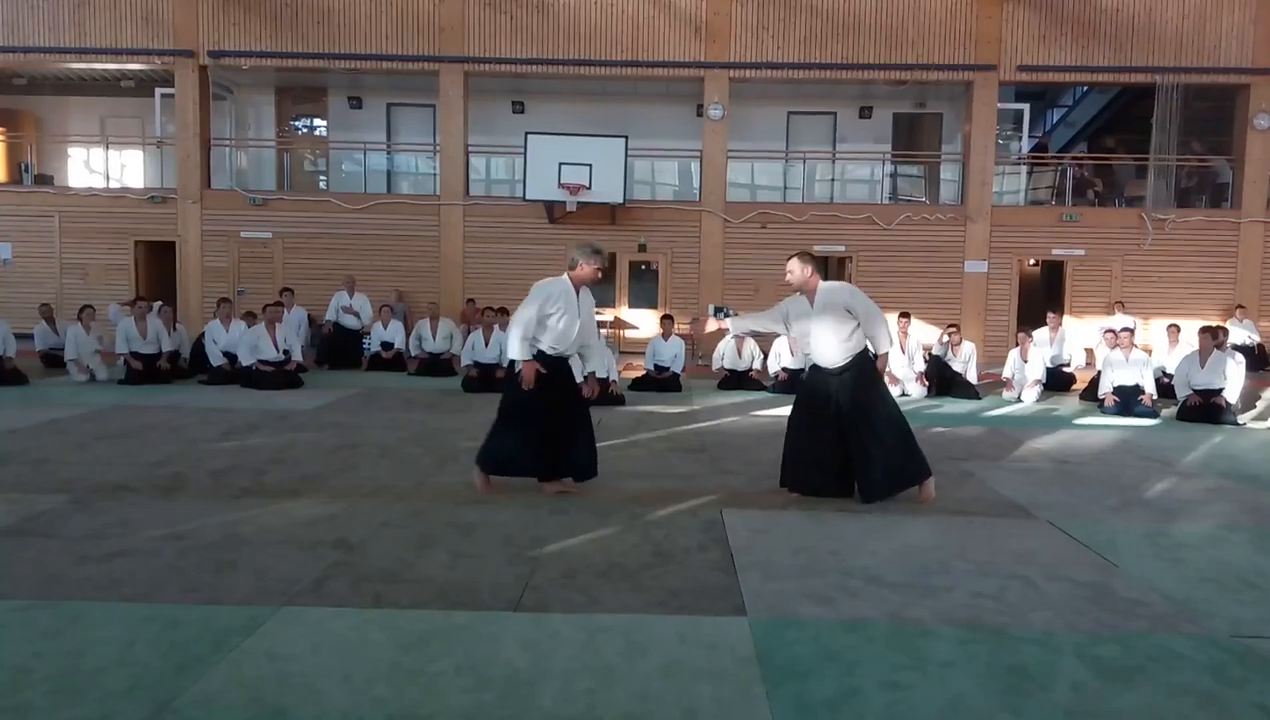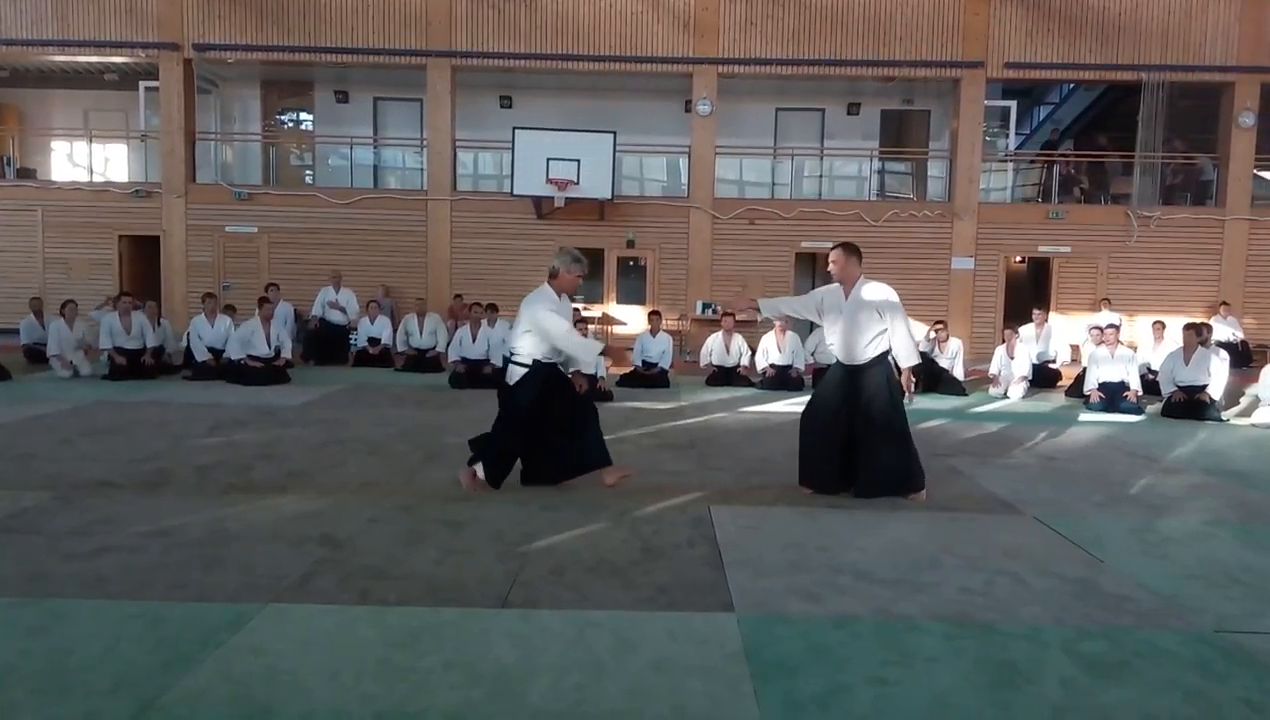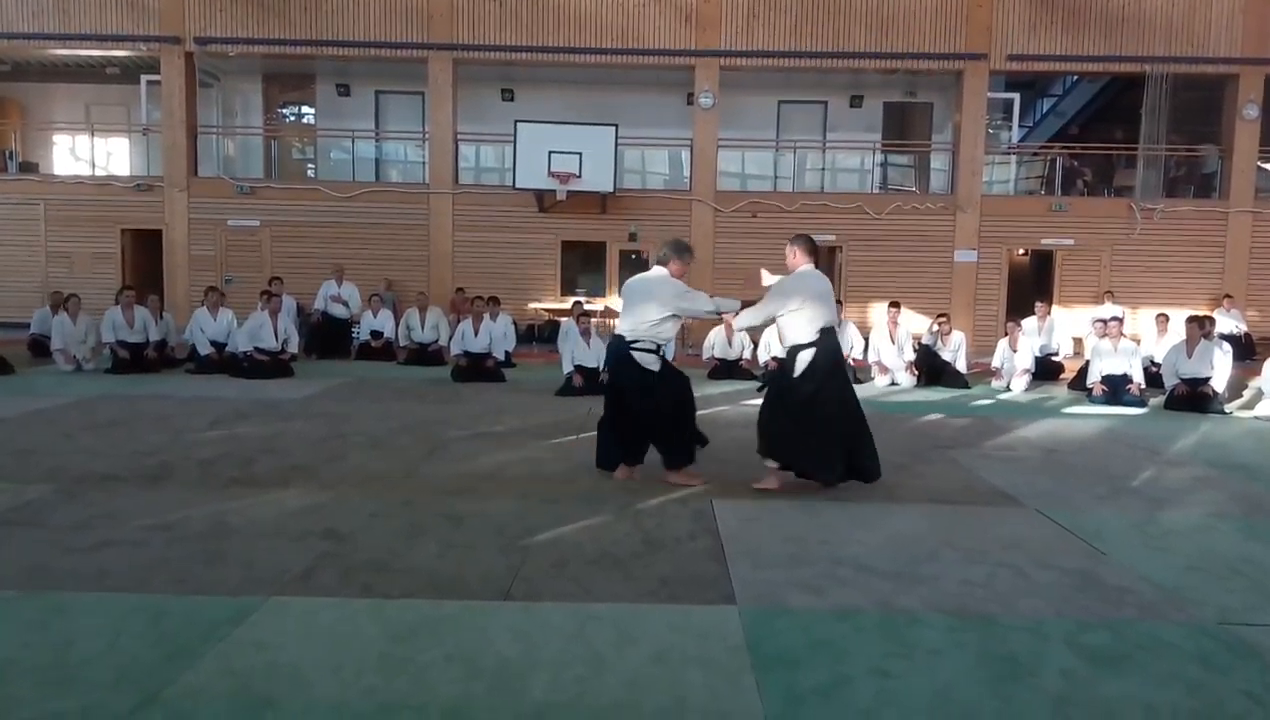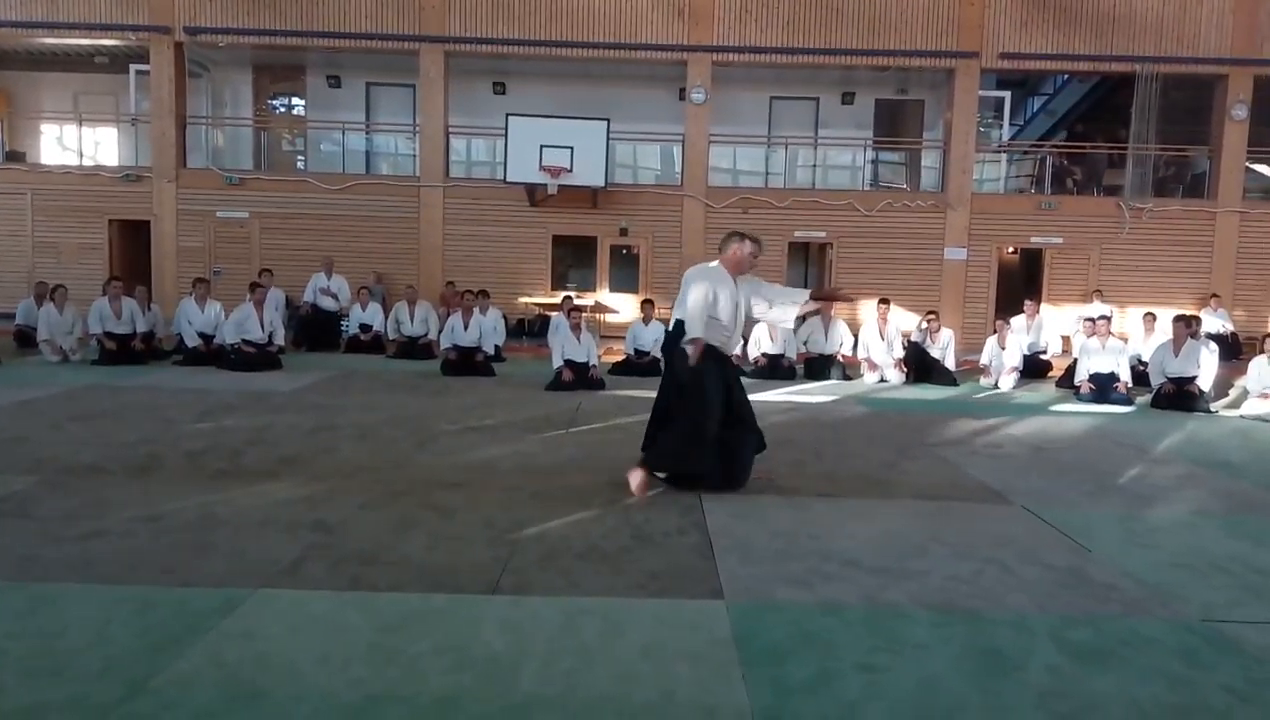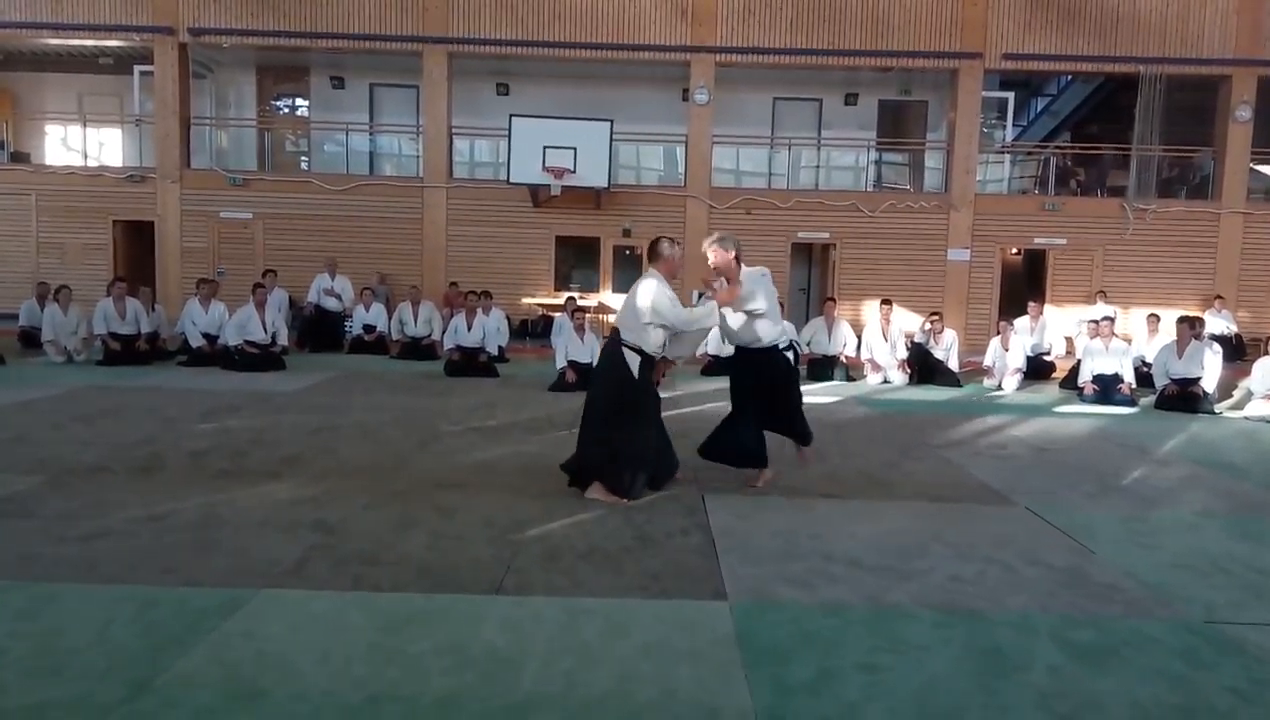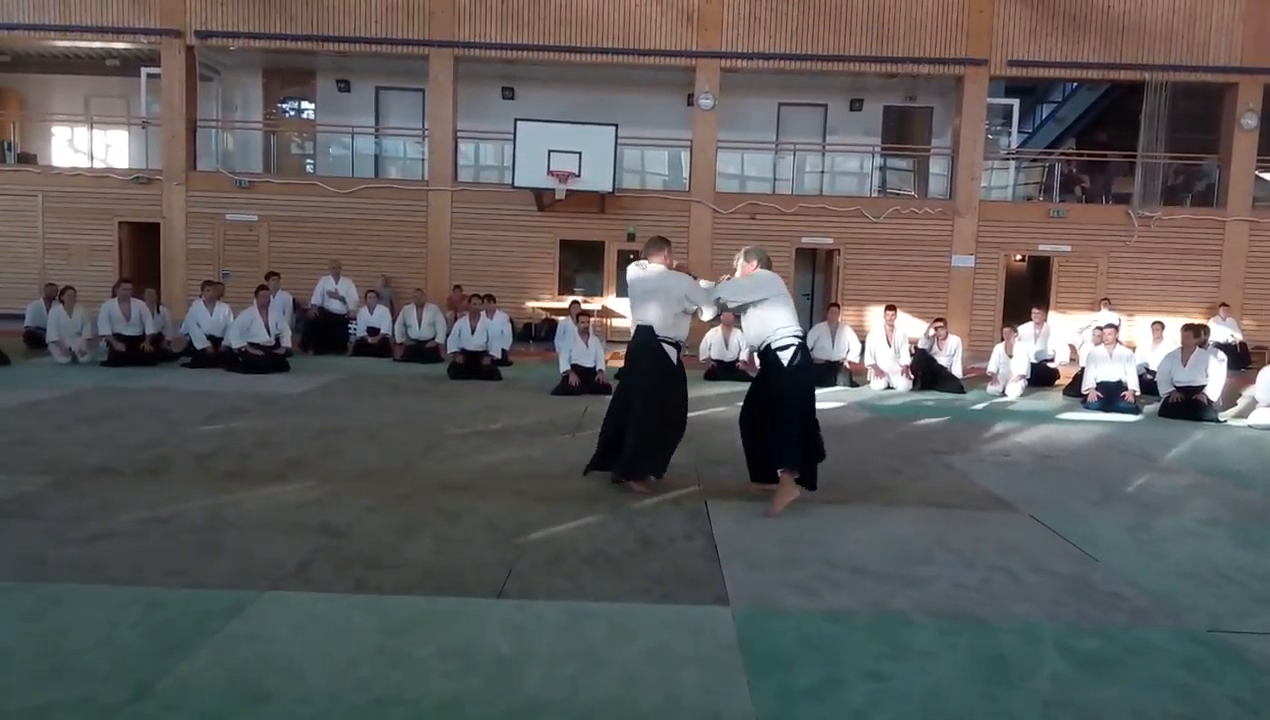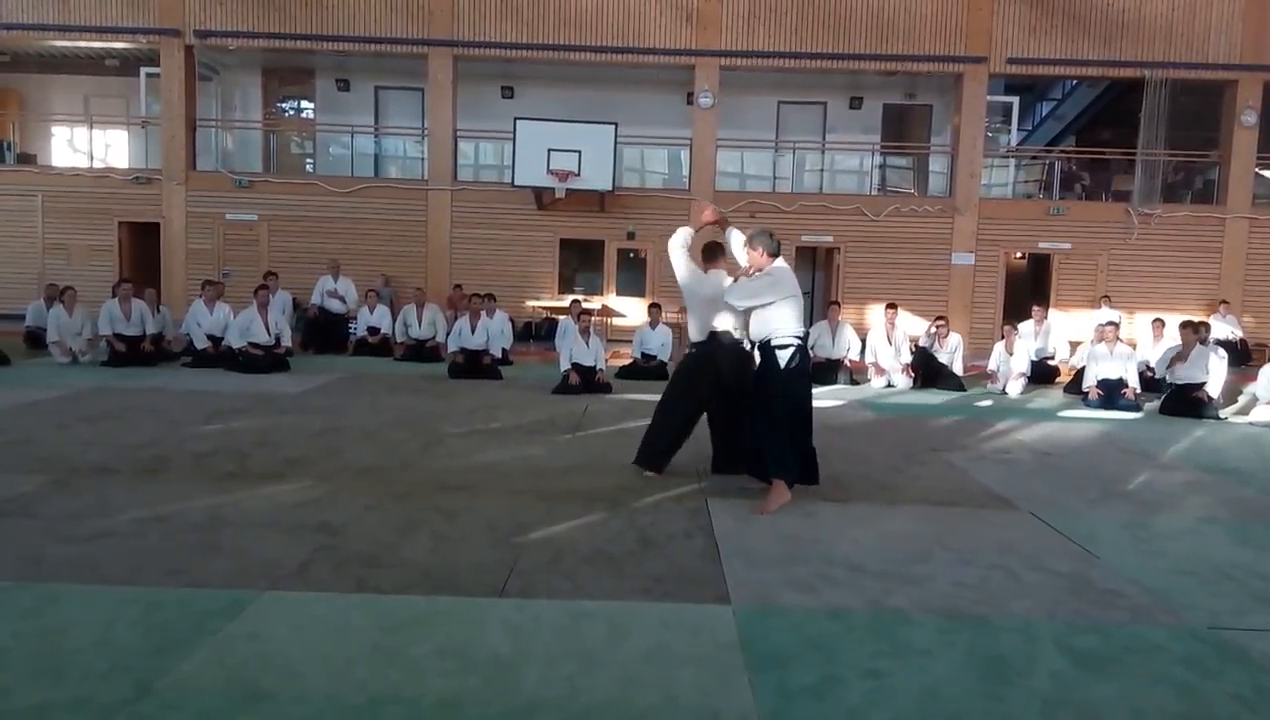
dt=0.5s
person 1, frame 1
left shoulder: (844, 292)
right shoulder: (791, 306)
left elbow: (874, 319)
right elbow: (761, 320)
left wrist: (881, 355)
right wrist: (721, 324)
left hip: (856, 370)
right hip: (822, 374)
left knee: (879, 426)
right knee: (806, 428)
left ankle: (921, 477)
right ankle: (811, 482)
person 1, frame 2
left shoulder: (880, 293)
right shoulder: (826, 295)
left elbow: (900, 329)
right elbow: (793, 305)
left wrist: (906, 368)
right wrist: (753, 304)
left hip: (875, 371)
right hip: (842, 370)
left knee: (887, 431)
right knee: (818, 422)
left ankle: (913, 483)
right ankle: (822, 479)
person 1, frame 3
left shoulder: (792, 283)
right shoulder: (820, 280)
left elbow: (762, 312)
left wrist: (735, 322)
right wrist: (768, 286)
left hip: (806, 355)
right hip: (825, 353)
left knee: (777, 413)
right knee: (828, 413)
left ankle: (776, 473)
right ankle: (840, 470)
person 1, frame 4
left shoulder: (744, 284)
right shoulder: (704, 276)
left elbow: (772, 304)
right elbow: (694, 310)
left wrist: (816, 298)
right wrist: (697, 340)
left hip: (717, 359)
right hip: (695, 357)
left knee: (732, 418)
right knee: (697, 417)
left ankle: (723, 474)
right ankle: (645, 469)
person 1, frame 5
left shoulder: (655, 286)
right shoulder: (654, 289)
left elbow: (674, 326)
right elbow: (686, 320)
left wrist: (666, 359)
right wrist: (718, 304)
left hip: (632, 359)
right hip: (627, 361)
left knee: (643, 418)
right knee: (630, 424)
right ankle: (602, 484)
person 1, frame 6
left shoulder: (634, 275)
right shoulder: (682, 282)
right elbow: (709, 310)
left hip: (639, 347)
right hip: (663, 352)
left knee: (630, 408)
right knee: (665, 415)
left ankle: (623, 466)
right ankle: (635, 471)
person 1, frame 7
left shoulder: (691, 279)
left elbow: (676, 243)
left wrist: (701, 223)
left hip: (701, 355)
right hip: (734, 356)
left knee: (674, 408)
right knee: (744, 412)
left ankle: (654, 462)
person 2, frame 1
left shoulder: (587, 297)
right shoulder: (546, 289)
left elbow: (590, 338)
right elbow: (519, 324)
left wrist: (590, 374)
right wrist: (525, 361)
left hip: (559, 366)
right hip: (535, 362)
left knee: (571, 417)
right knee: (522, 419)
left ankle: (553, 478)
right ankle: (485, 468)
person 2, frame 2
left shoulder: (561, 301)
right shoulder: (538, 303)
left elbow: (568, 338)
right elbow: (565, 338)
right wrist: (604, 350)
left hip: (549, 371)
right hip: (525, 373)
left knee: (581, 412)
right knee: (511, 427)
left ankle: (605, 470)
right ankle: (475, 470)
person 2, frame 3
left shoulder: (634, 283)
right shoulder: (673, 289)
right elbow: (709, 305)
left hip: (623, 351)
right hip: (641, 356)
left knee: (625, 412)
right knee: (677, 405)
left ankle: (623, 464)
right ankle: (676, 468)
person 2, frame 4
left shoulder: (699, 272)
right shoulder: (732, 278)
left hip: (680, 340)
right hip: (697, 346)
left knee: (682, 402)
right knee: (724, 402)
person 2, frame 5
left shoulder: (760, 276)
left elbow: (759, 304)
left hip: (776, 354)
right hip: (745, 358)
left knee: (787, 409)
right knee: (745, 413)
left ankle: (800, 438)
right ankle: (761, 468)
person 2, frame 6
left shoulder: (767, 280)
right shoulder: (760, 285)
left elbow: (727, 293)
right elbow: (726, 294)
left wrist: (732, 281)
left hip: (787, 356)
right hip: (775, 358)
left knee: (780, 416)
right knee: (754, 417)
left ankle: (788, 482)
right ankle: (773, 477)
person 2, frame 7
left shoulder: (778, 277)
right shoulder: (772, 274)
left elbow: (734, 297)
right elbow: (738, 245)
left wrist: (742, 280)
right wrist: (723, 223)
left hip: (785, 355)
right hip: (777, 355)
left knee: (776, 418)
right knee: (764, 415)
left ankle: (781, 485)
right ankle: (776, 476)
